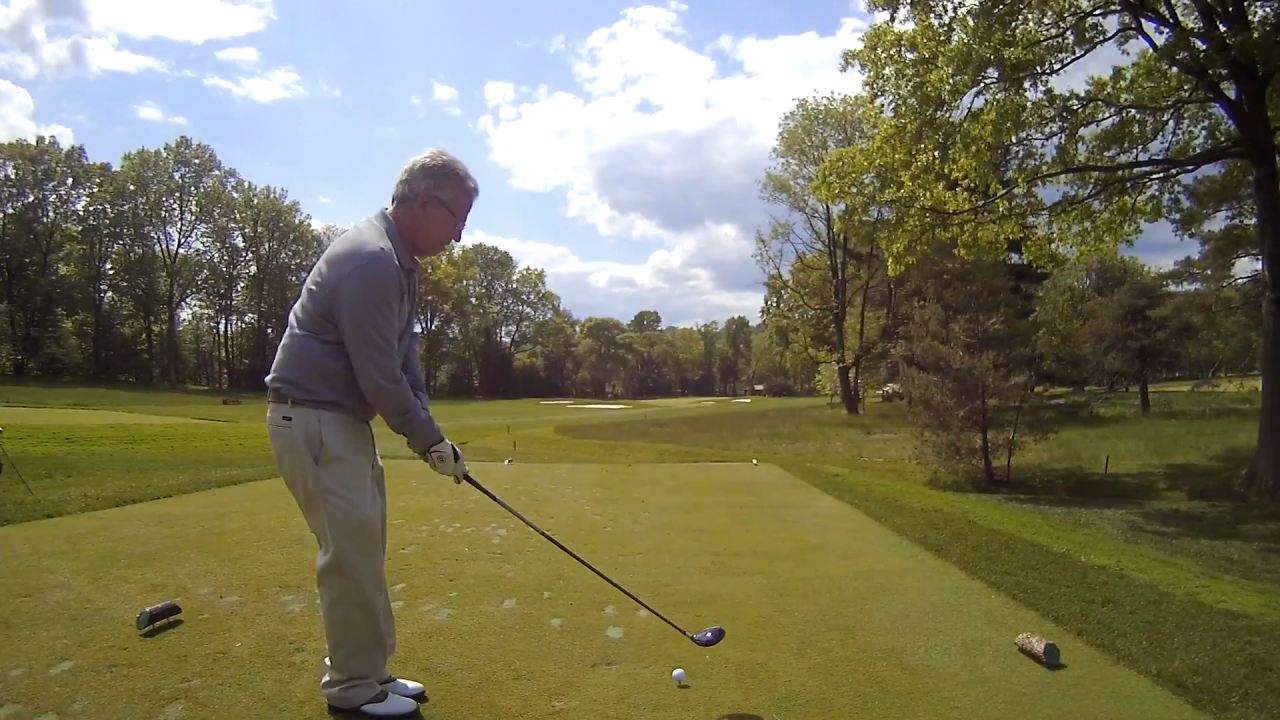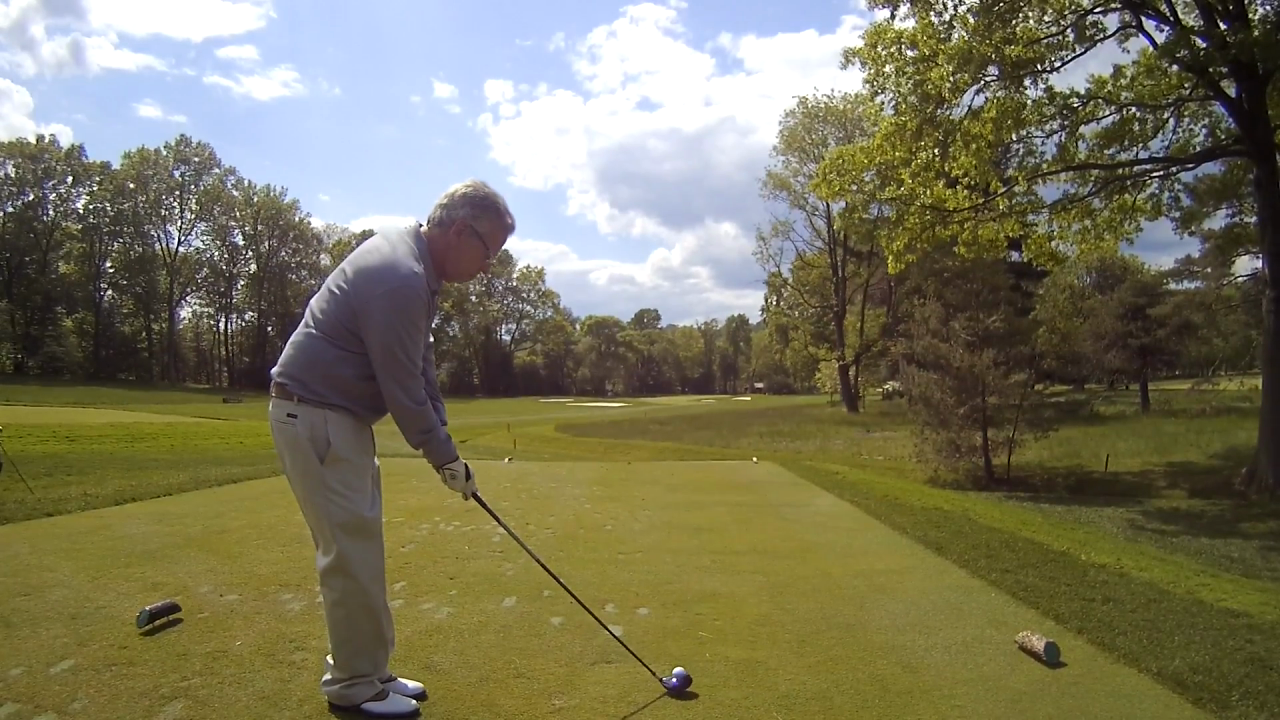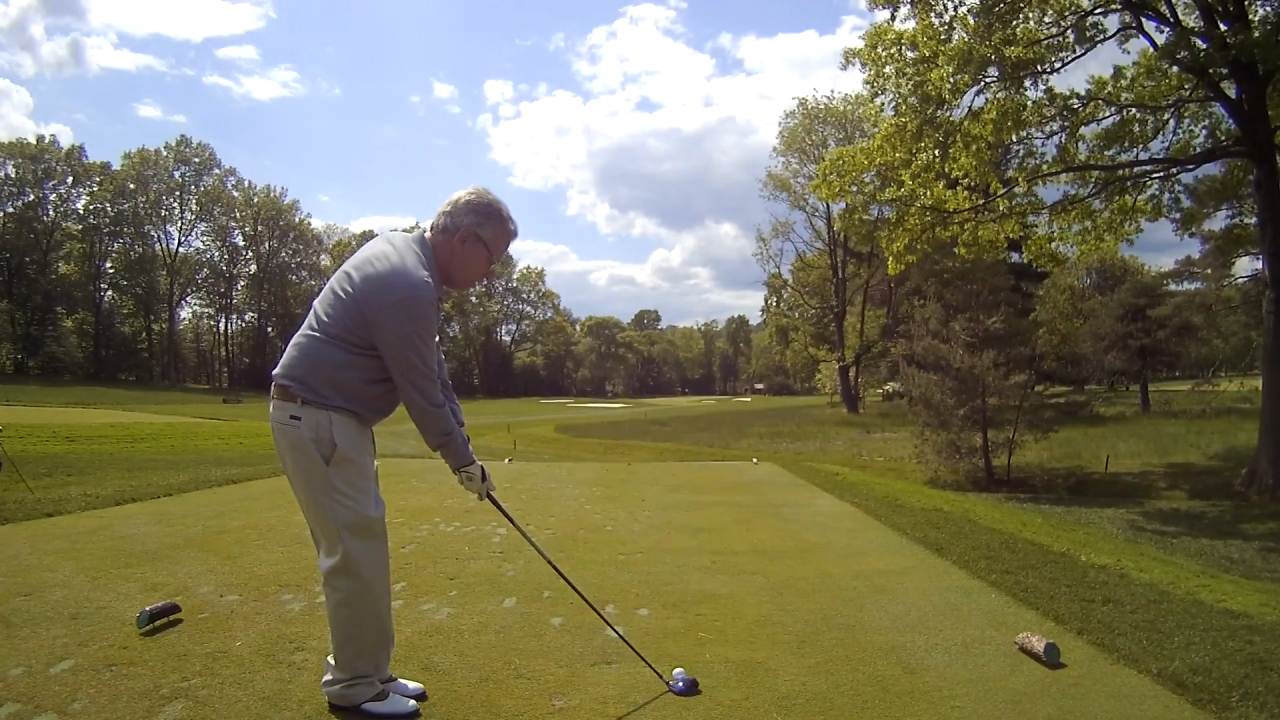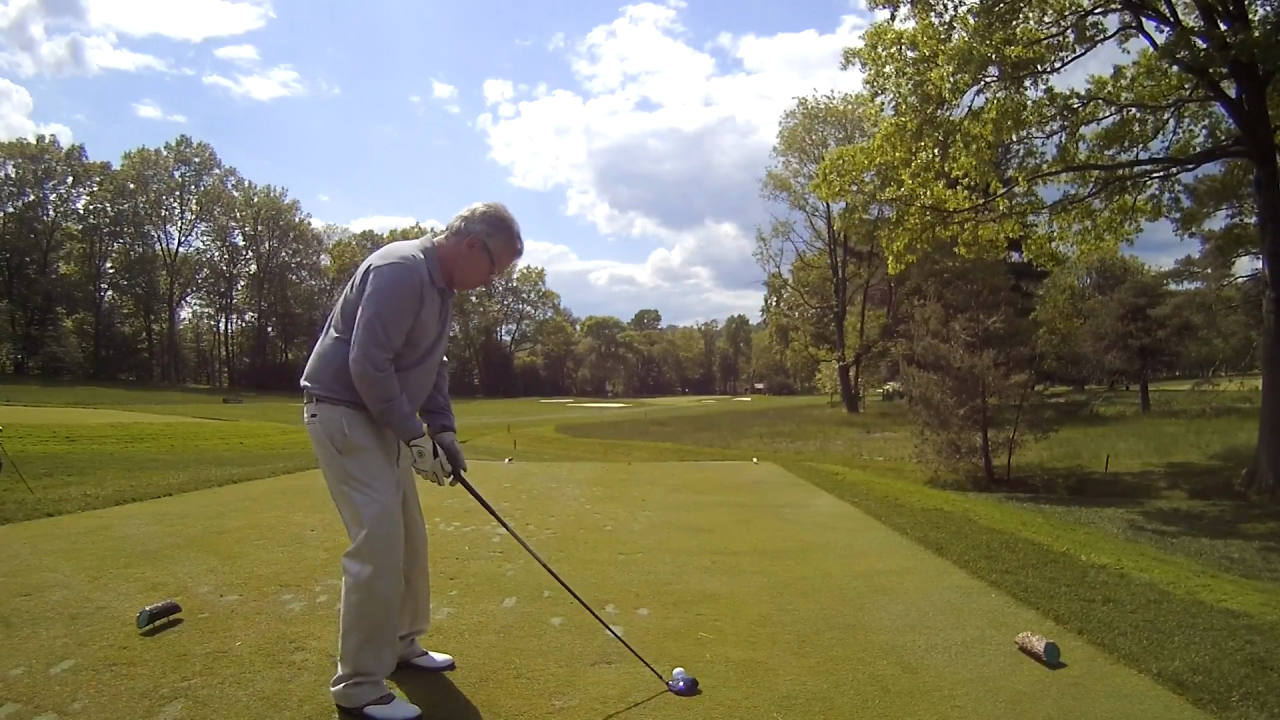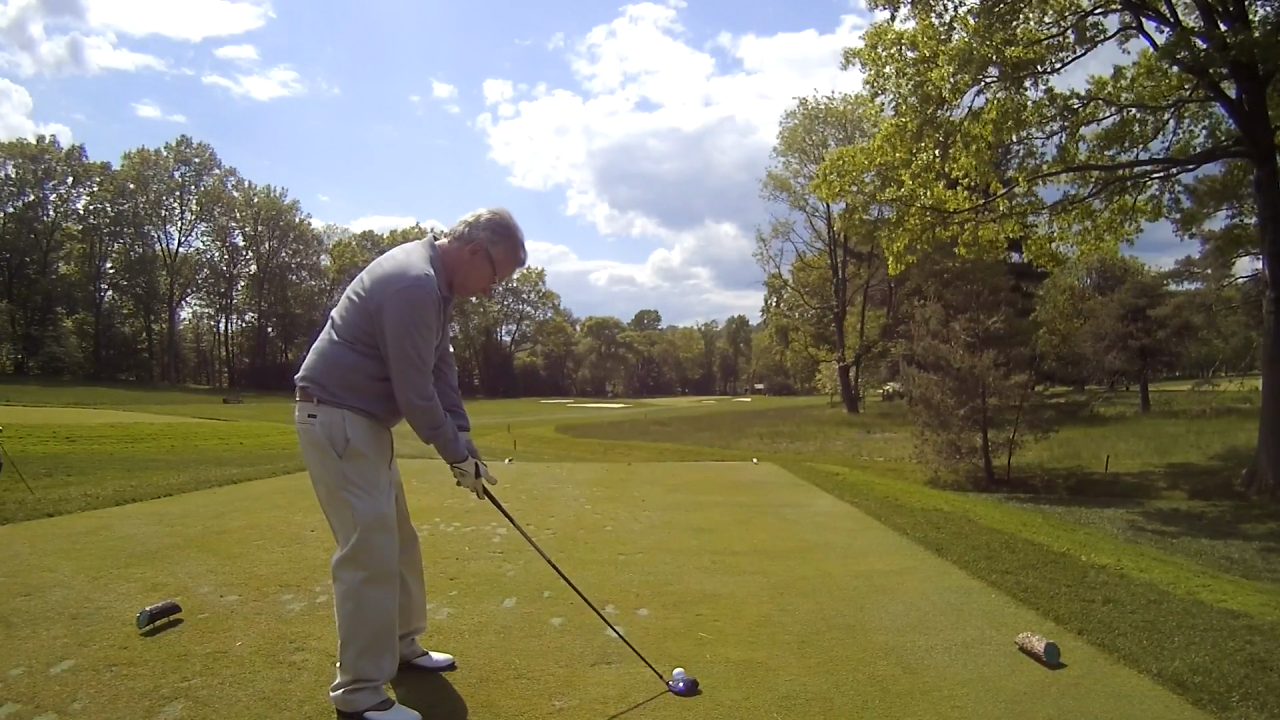
dt=1s
person 1, frame 1
left shoulder: (394, 255)
right shoulder: (371, 261)
left elbow: (404, 351)
right elbow: (379, 375)
left wrist: (425, 429)
right wrist: (427, 438)
left hip: (341, 416)
right hip: (313, 418)
left knee: (363, 546)
right knee: (350, 550)
left ankle: (366, 669)
person 1, frame 2
left shoulder: (410, 255)
right shoulder: (400, 280)
left elbow: (421, 366)
right elbow: (403, 389)
left wrist: (444, 441)
right wrist: (444, 457)
left hip: (337, 414)
right hip: (314, 415)
left knee: (361, 544)
right knee: (351, 549)
left ankle: (365, 669)
person 1, frame 3
left shoulder: (404, 249)
right shoulder: (409, 287)
left elbow: (430, 365)
right elbow: (420, 392)
left wrist: (460, 437)
right wrist: (463, 460)
left hip: (332, 414)
right hip: (315, 416)
left knee: (363, 544)
right knee: (355, 549)
left ankle: (367, 669)
person 1, frame 4
left shoulder: (438, 284)
right shoulder: (402, 270)
left elbow: (431, 366)
right elbow: (368, 364)
left wrist: (443, 429)
right wrist: (415, 436)
left hip: (378, 420)
right hip: (343, 415)
left knee: (407, 536)
right knee: (378, 541)
left ankle: (400, 643)
person 1, frame 5
left shoulder: (432, 277)
right shoulder: (413, 284)
left elbow: (440, 363)
right elbow: (414, 389)
left wrist: (461, 433)
right wrist: (456, 456)
left hip: (364, 418)
right hip: (336, 417)
left knee: (397, 538)
right knee: (368, 547)
left ankle: (400, 644)
